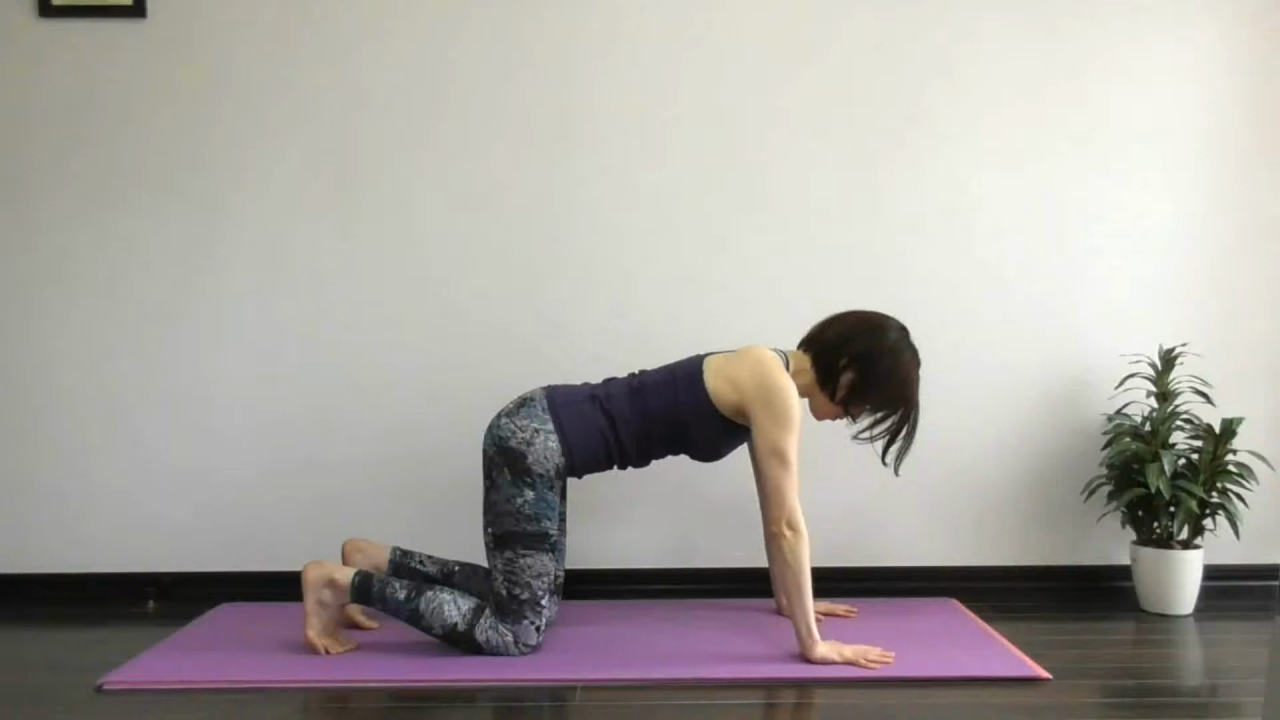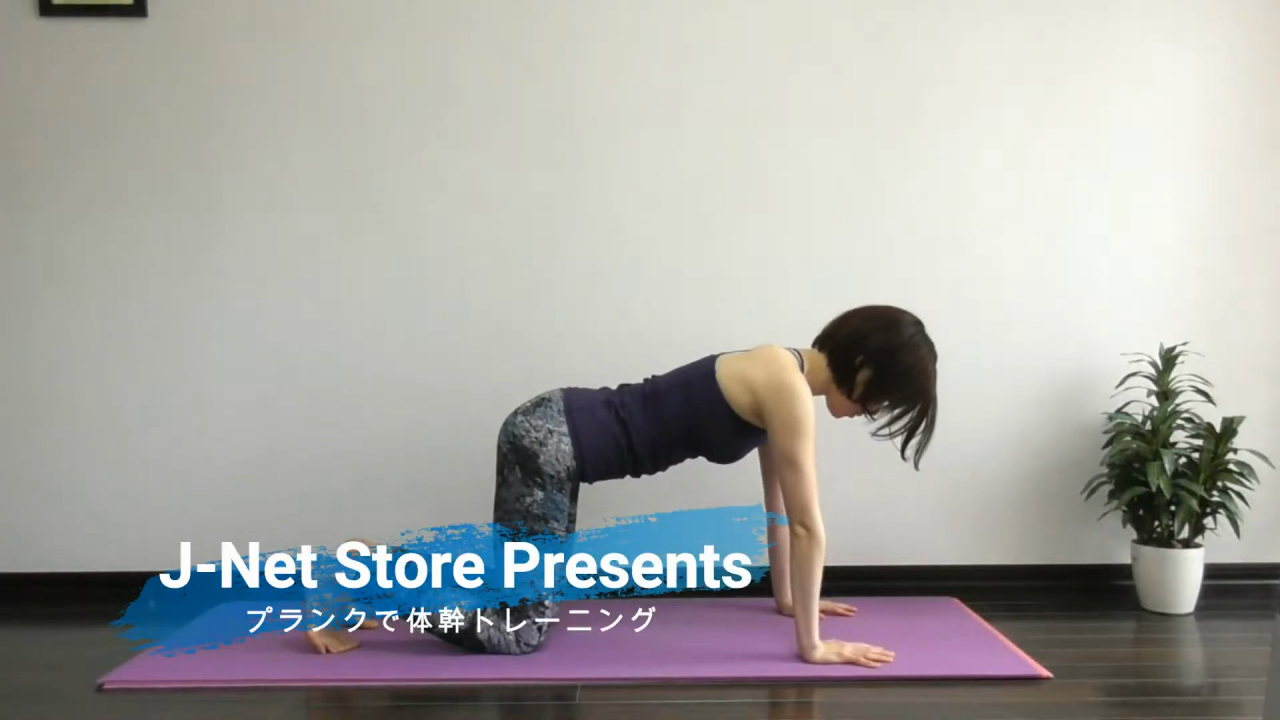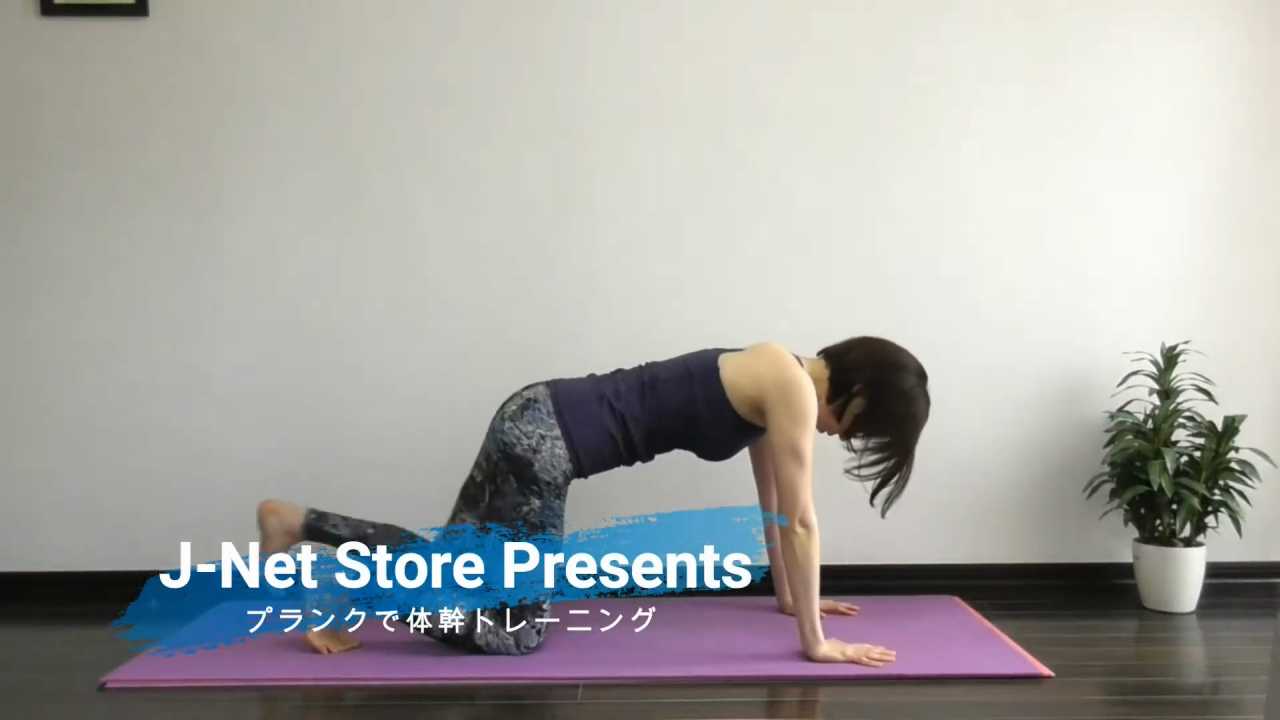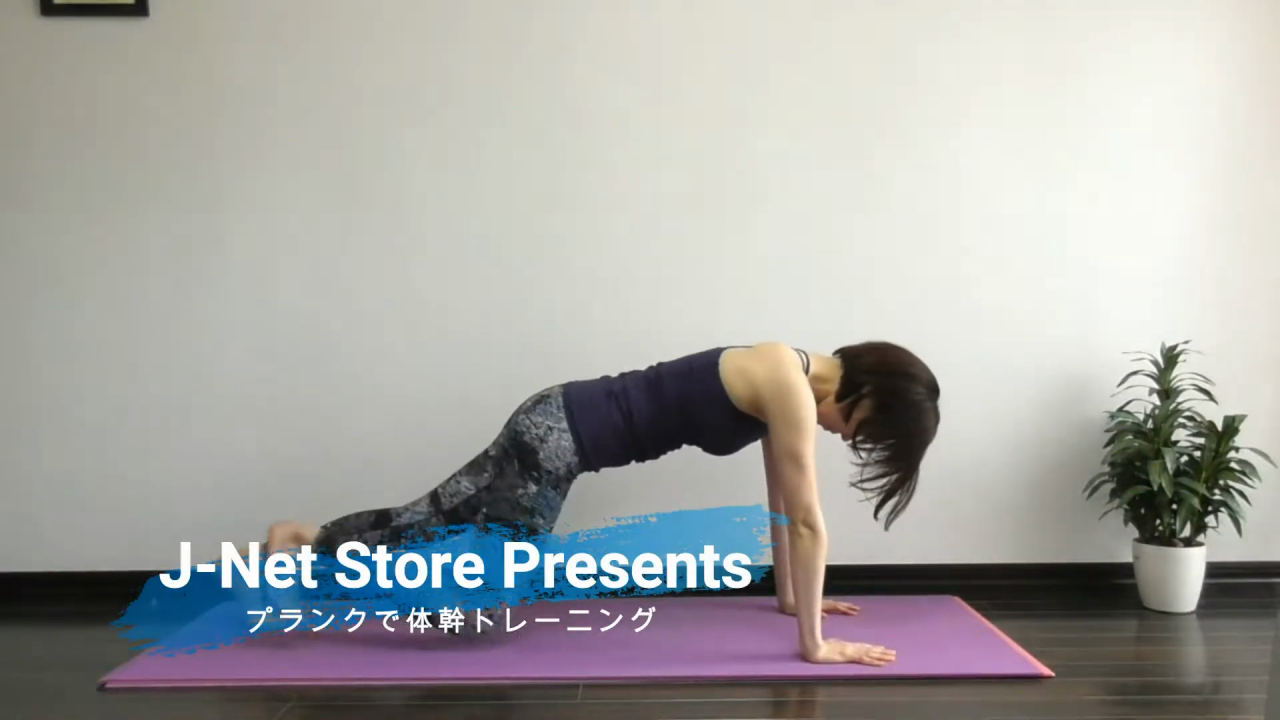
dt=1s
person 1, frame 1
left shoulder: (769, 377)
right shoulder: (774, 388)
left elbow: (772, 512)
right elbow: (787, 525)
left wrist: (787, 598)
right wrist: (812, 644)
left hip: (539, 435)
right hip: (533, 443)
left knee: (529, 598)
right knee: (516, 633)
left ankle: (375, 560)
right ankle: (345, 581)
person 1, frame 2
left shoulder: (781, 375)
right shoulder: (788, 388)
left elbow: (777, 502)
right elbow: (805, 525)
left wrist: (787, 596)
right wrist: (812, 644)
left hip: (557, 435)
right hip: (547, 443)
left knee: (528, 597)
right knee: (517, 632)
person 1, frame 3
left shoulder: (771, 384)
right shoulder: (794, 388)
left elbow: (771, 505)
right elbow: (798, 522)
left wrist: (790, 595)
right wrist: (816, 643)
left hip: (536, 417)
right hip: (542, 444)
right knee: (513, 629)
left ankle: (299, 523)
person 1, frame 4
left shoulder: (789, 380)
right shoulder: (791, 389)
left elbow: (781, 504)
right elbow: (806, 523)
left wrist: (790, 596)
right wrist: (815, 642)
left hip: (560, 426)
right hip: (556, 436)
left knee: (423, 524)
left ankle: (267, 561)
right ankle: (306, 549)
